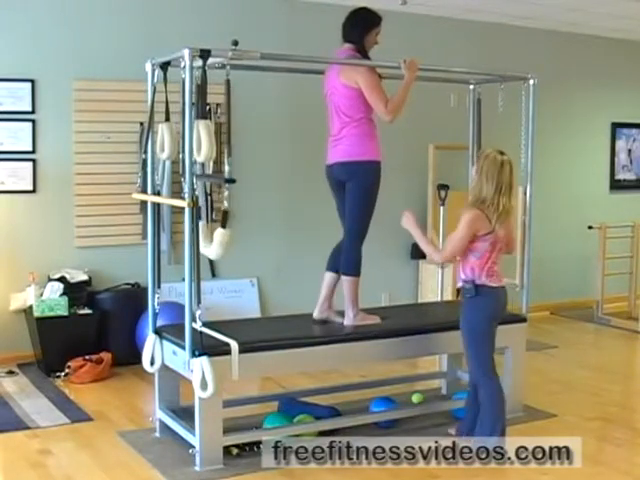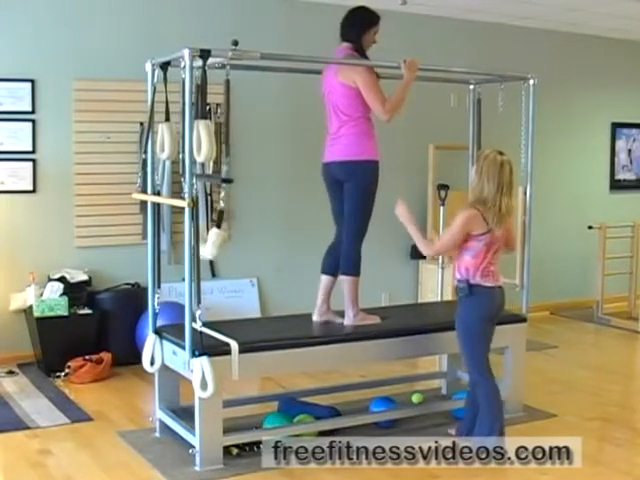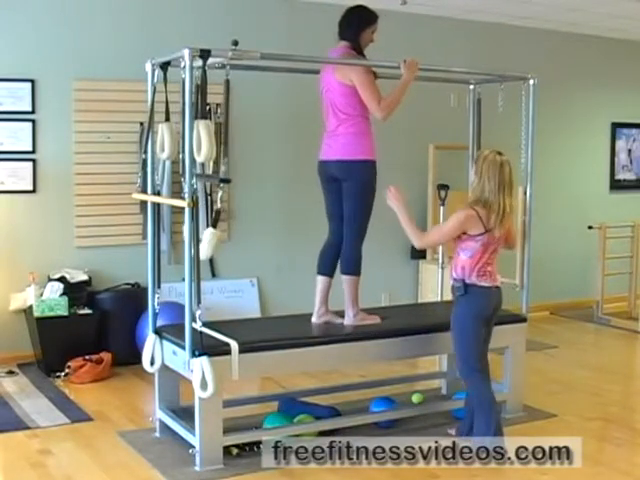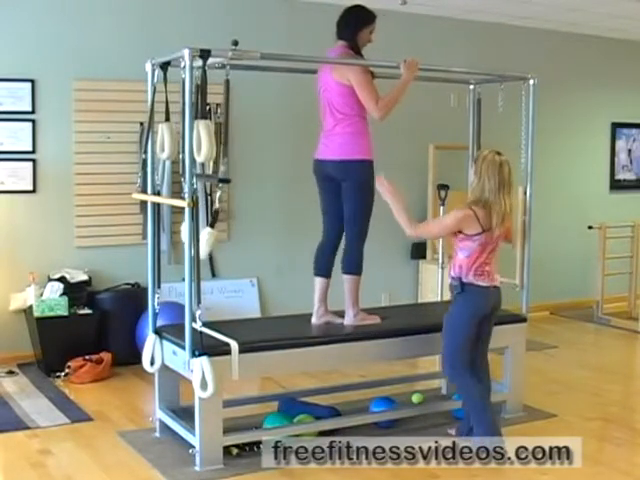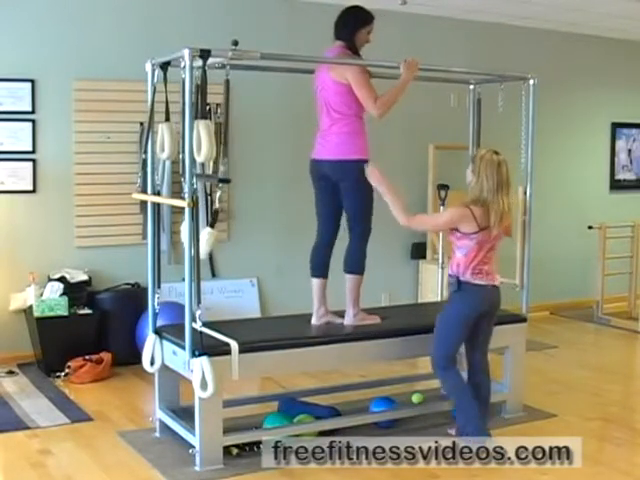
dt=0.1s
person 1, frame 1
left shoulder: (333, 67)
right shoulder: (360, 66)
right elbow: (388, 113)
right wrist: (408, 78)
left hip: (336, 162)
right hip: (360, 160)
left knee: (351, 232)
right knee: (354, 235)
left ankle: (324, 304)
right ankle: (352, 312)
person 1, frame 2
left shoulder: (331, 65)
right shoulder: (357, 65)
right elbow: (385, 112)
right wrist: (407, 79)
left hip: (333, 161)
right hip: (358, 160)
left knee: (344, 234)
right knee: (353, 236)
left ankle: (321, 307)
right ankle: (352, 312)
person 1, frame 3
left shoulder: (329, 64)
right shoulder: (354, 64)
right elbow: (380, 111)
right wrist: (406, 78)
left hip: (329, 160)
right hip: (354, 160)
left knee: (336, 234)
right knee: (353, 236)
left ankle: (320, 309)
right ankle: (352, 312)
person 1, frame 4
left shoulder: (327, 64)
right shoulder: (352, 63)
right elbow: (378, 110)
right wrist: (406, 79)
left hip: (325, 160)
right hip: (352, 160)
left knee: (332, 234)
right knee: (355, 235)
left ankle: (320, 310)
right ankle: (353, 312)
person 1, frame 5
left shoulder: (324, 64)
right shoulder: (349, 63)
right elbow: (376, 108)
right wrist: (405, 78)
left hip: (321, 159)
right hip: (348, 160)
left knee: (325, 234)
right knee: (359, 234)
left ankle: (319, 310)
right ankle: (353, 311)
person 2, frame 1
left shoulder: (474, 215)
right shoulder: (502, 213)
left elbow: (441, 257)
right elbow: (509, 248)
left wrist: (414, 228)
left hip: (479, 296)
right hip: (492, 293)
left knee: (483, 370)
right knee: (478, 365)
left ankle: (491, 441)
right ankle: (471, 427)
person 2, frame 2
left shoulder: (471, 215)
right shoulder: (503, 215)
left elbow: (429, 250)
right elbow: (510, 247)
left wrist: (405, 218)
left hip: (475, 295)
right hip: (493, 293)
left knee: (479, 370)
right knee: (477, 365)
left ankle: (492, 440)
right ankle: (471, 428)
person 2, frame 3
left shoulder: (468, 215)
right shoulder: (503, 214)
left elbow: (421, 241)
right elbow: (511, 244)
left wrist: (398, 207)
left hip: (471, 295)
right hip: (491, 293)
left knee: (471, 369)
right knee: (476, 364)
left ankle: (490, 439)
right ankle: (471, 429)
person 2, frame 4
left shoulder: (466, 215)
right shoulder: (502, 214)
left elbow: (413, 230)
right elbow: (509, 239)
left wrist: (390, 196)
left hip: (469, 294)
right hip: (491, 293)
left knee: (455, 366)
right knee: (476, 362)
left ankle: (487, 434)
right ankle: (473, 430)
person 2, frame 5
left shoulder: (463, 214)
right shoulder: (501, 212)
left elbow: (408, 221)
left wrist: (383, 187)
left hip: (467, 293)
right hip: (491, 292)
left knee: (442, 362)
right knee: (478, 361)
left ankle: (475, 431)
right ankle: (470, 429)
